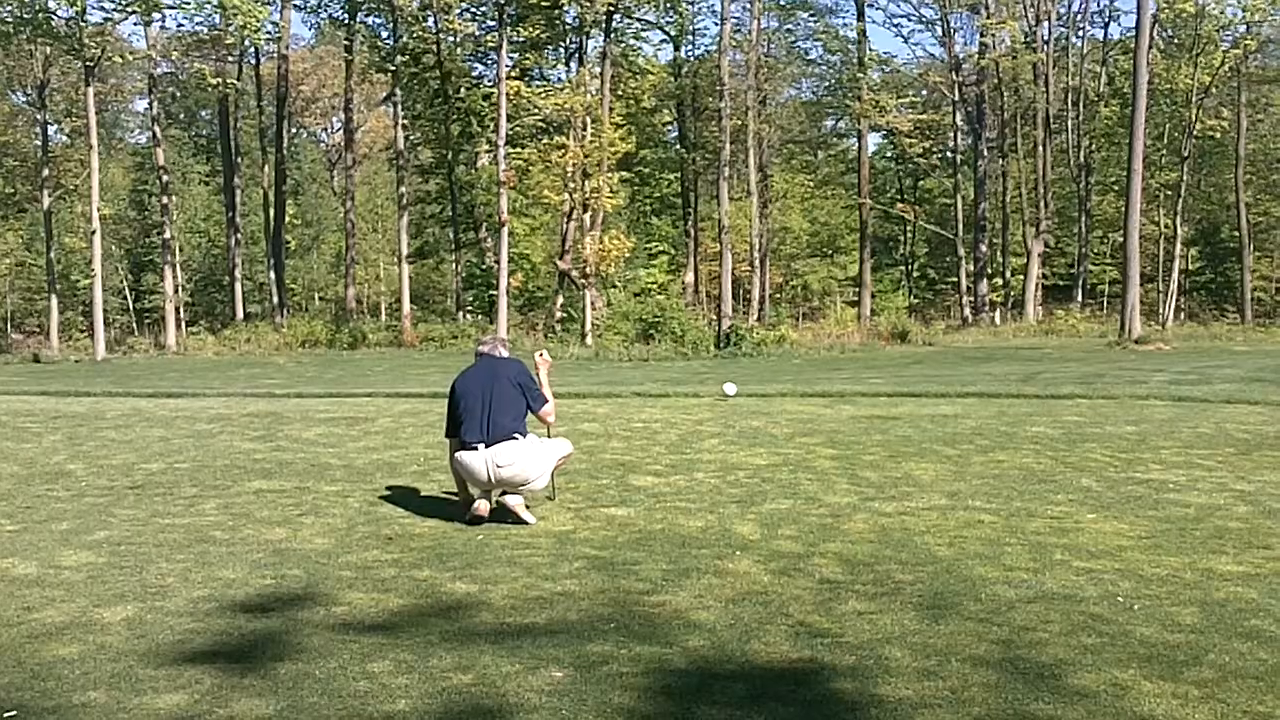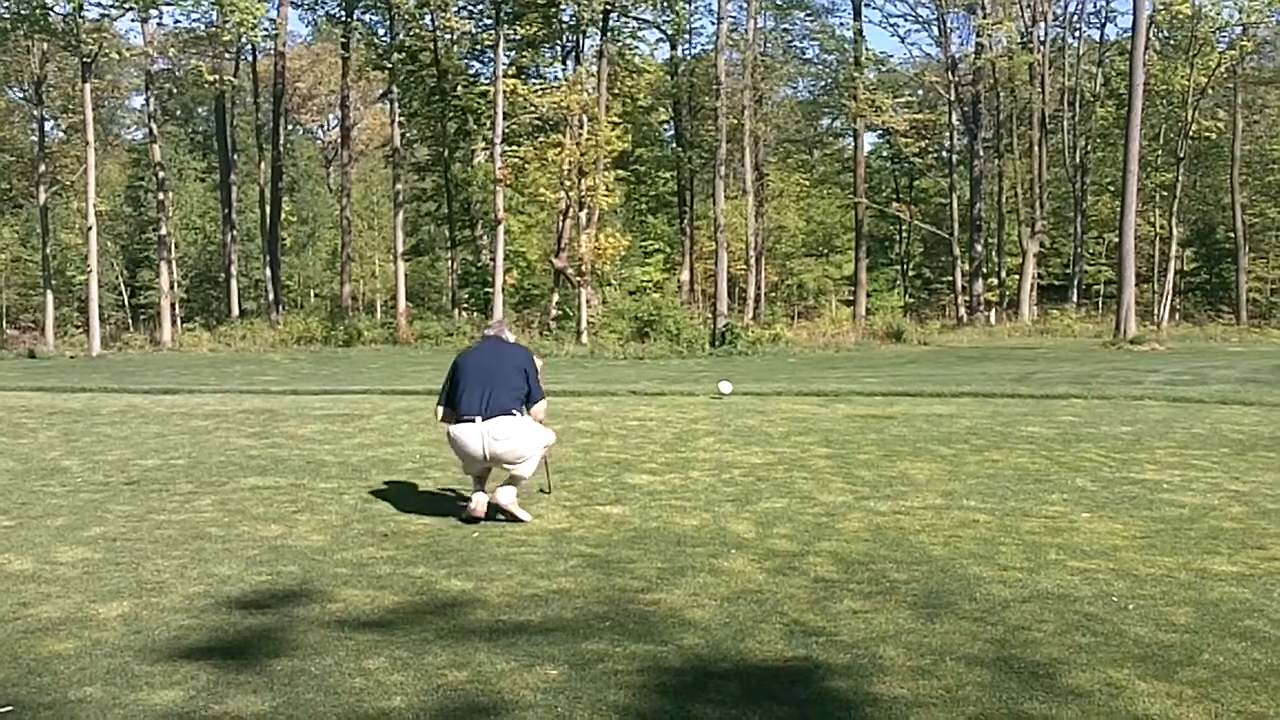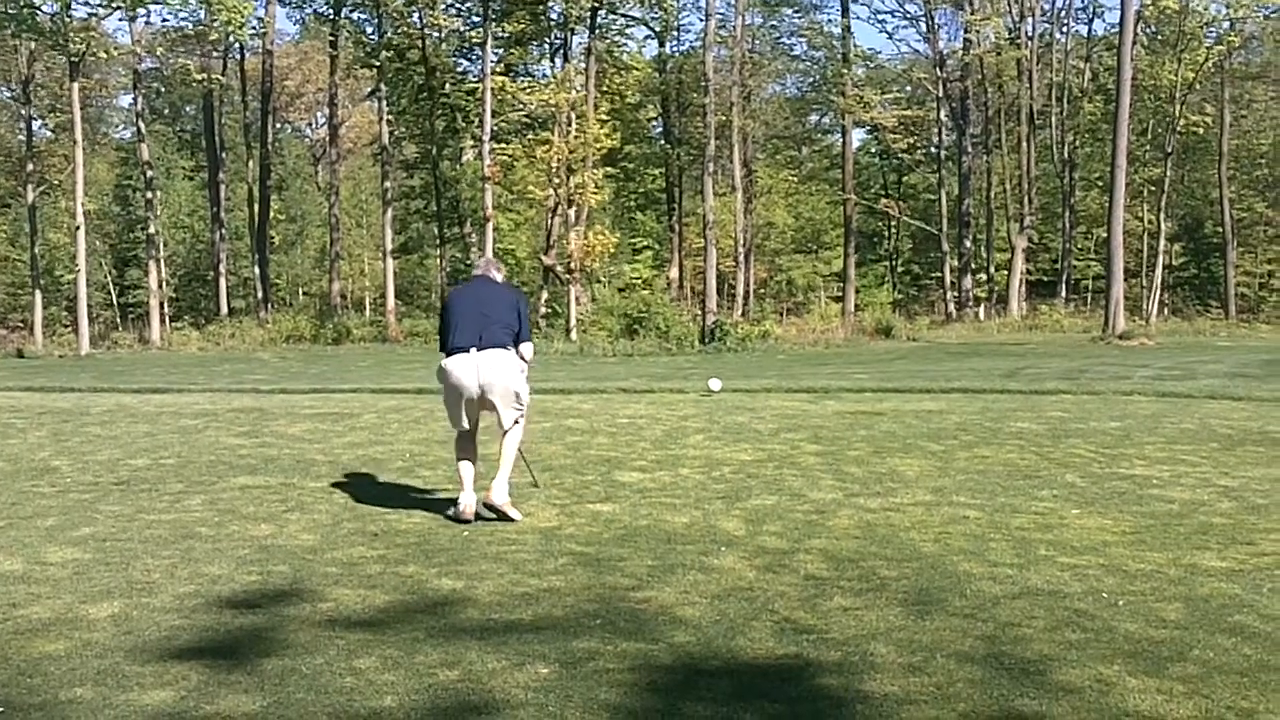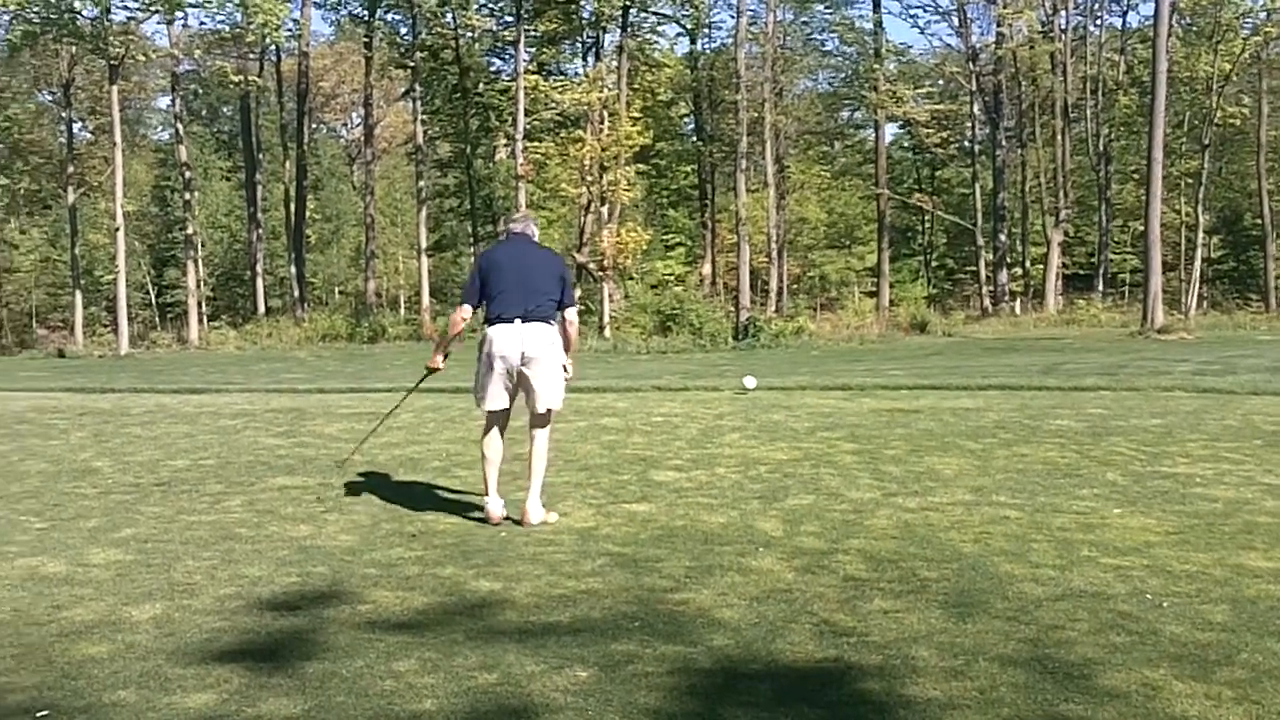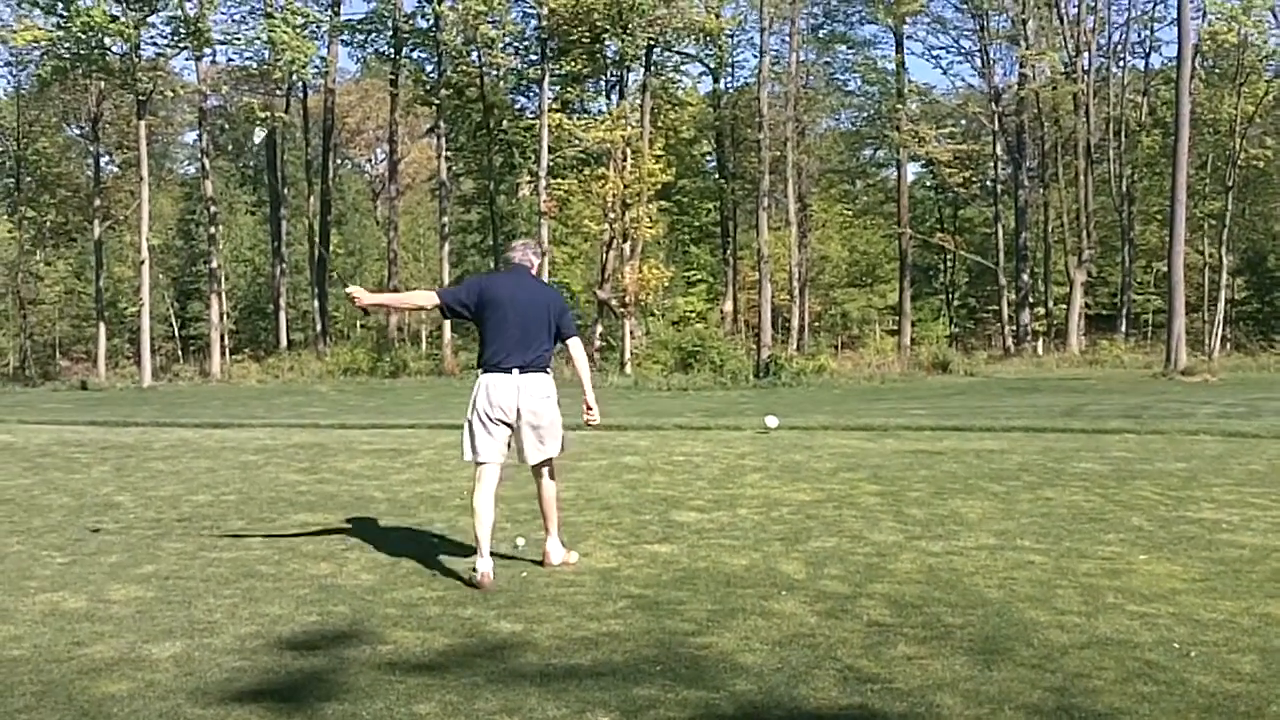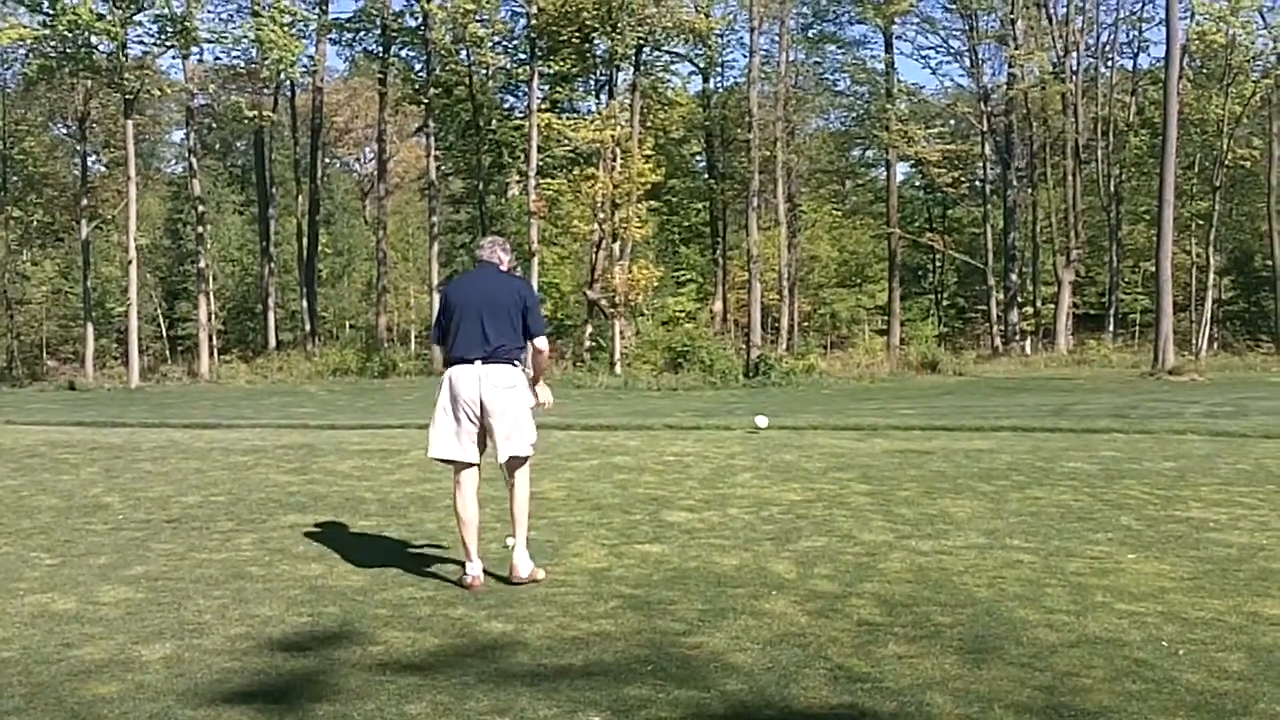
dt=0.5s
person 1, frame 1
left shoulder: (461, 380)
right shoulder: (514, 368)
left elbow: (455, 447)
right elbow: (548, 417)
left wrist: (463, 493)
right wrist: (543, 373)
left hip: (473, 467)
right hip: (512, 459)
right knee: (565, 447)
left ankle: (481, 499)
right ankle: (514, 494)
person 1, frame 2
left shoulder: (464, 356)
right shoulder: (520, 353)
left elbow: (442, 414)
right elbow: (538, 414)
right wrist: (536, 375)
left hip: (465, 437)
right hip: (505, 436)
right knee: (546, 436)
left ankle: (478, 497)
right ankle: (507, 492)
person 1, frame 3
left shoulder: (453, 296)
right shoulder: (512, 295)
right elbow: (526, 353)
right wrist: (518, 376)
left hip: (458, 367)
right hip: (499, 363)
left knee: (465, 429)
right knee: (514, 423)
left ankle: (466, 500)
right ankle: (498, 491)
person 1, frame 4
left shoulder: (489, 256)
right shoulder: (552, 259)
left elbow: (463, 313)
right elbow: (570, 318)
left wrist: (440, 351)
right wrist: (567, 357)
left hip: (500, 338)
right hip: (541, 339)
left knee: (494, 423)
right knee: (541, 425)
left ankle: (493, 502)
right ankle: (533, 505)
person 1, frame 5
left shoulder: (485, 285)
right shoulder: (552, 296)
left elbow: (429, 299)
right elbow: (575, 346)
left wrist: (373, 298)
right wrist: (588, 393)
left hip: (495, 387)
right hip: (537, 387)
left knee: (485, 479)
right knee: (544, 471)
left ankle: (483, 563)
right ankle: (553, 548)
person 1, frame 6
left shoulder: (452, 288)
right shoulder: (520, 287)
right elbow: (540, 345)
right wrist: (538, 383)
left hip: (460, 379)
right hip: (504, 378)
left knee: (465, 478)
right knee: (518, 471)
left ankle: (472, 567)
right ankle: (520, 557)
